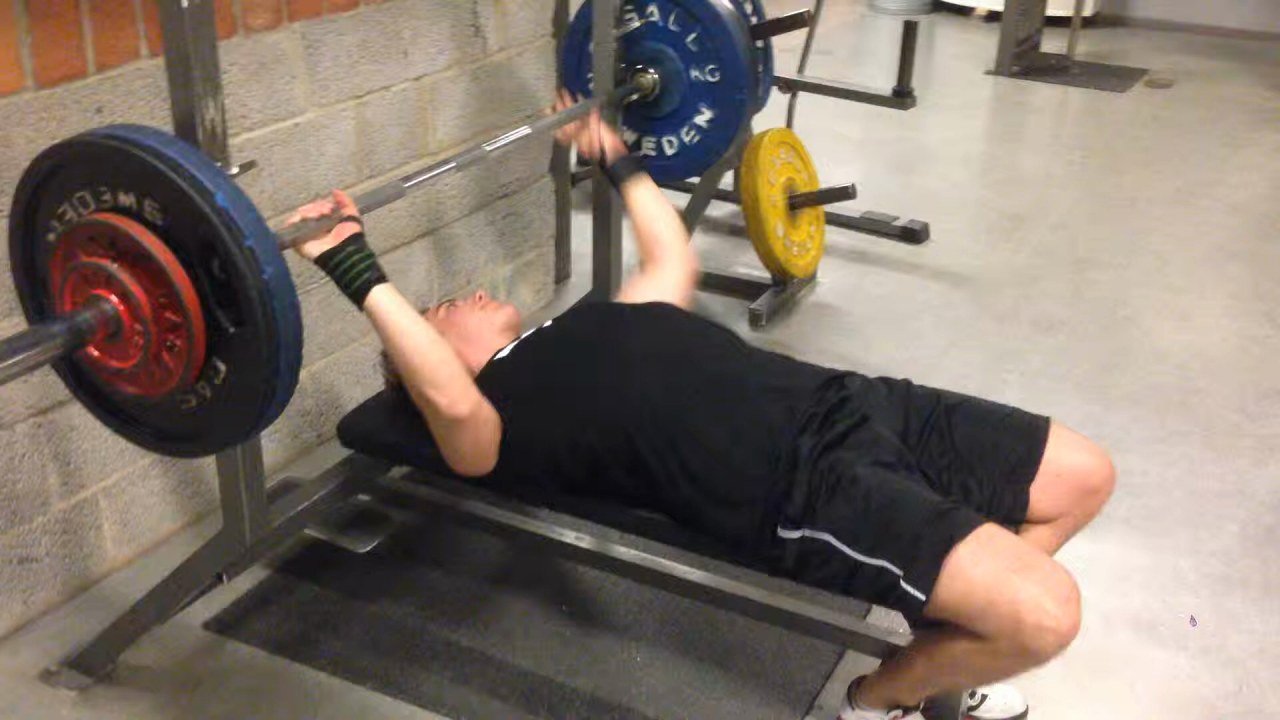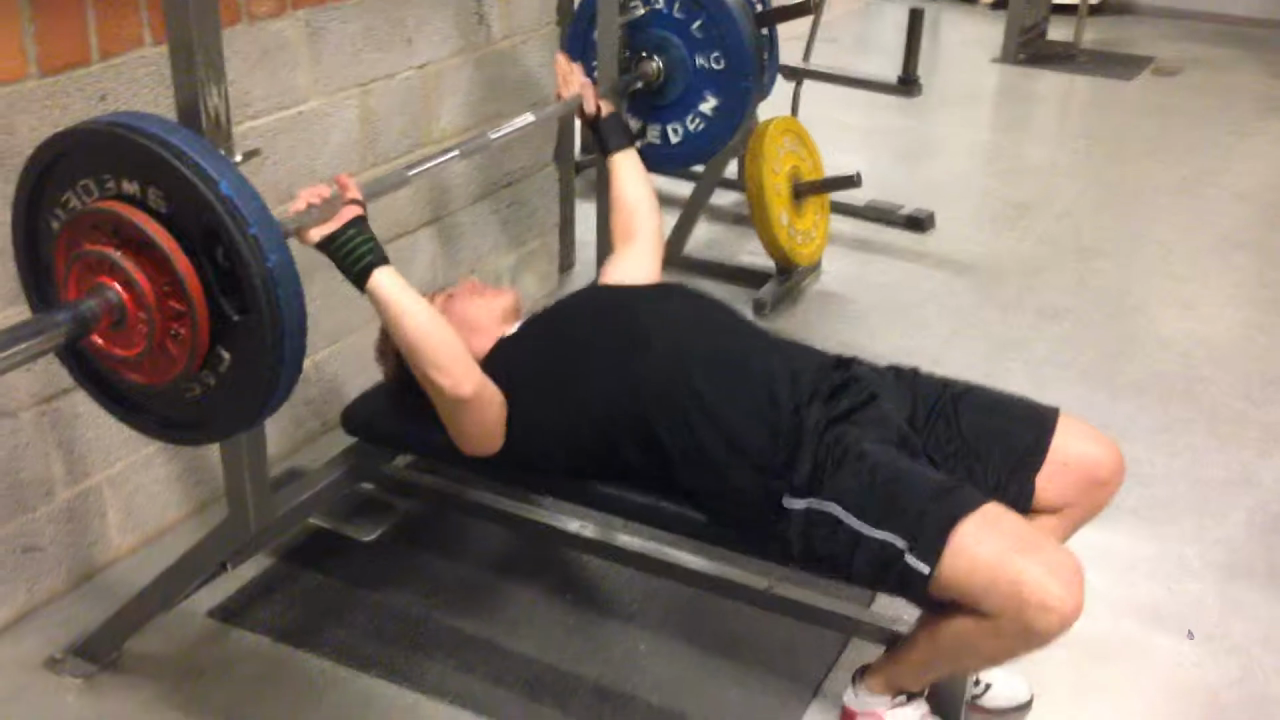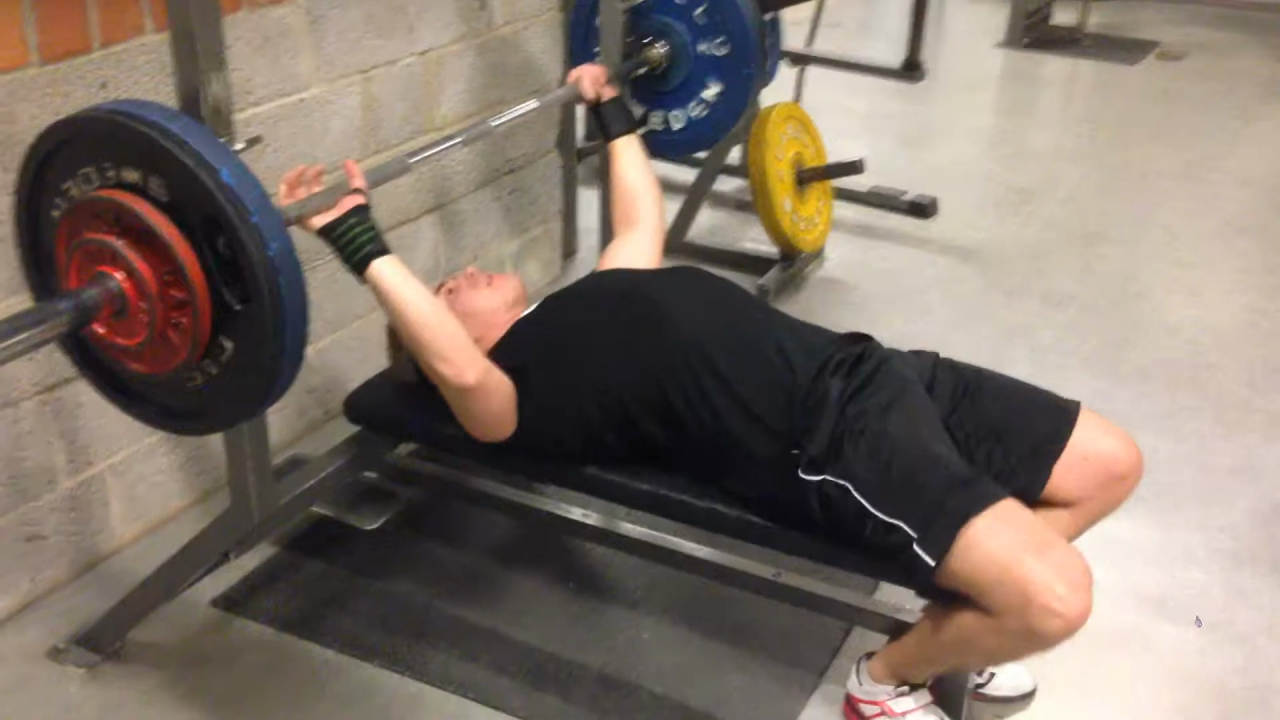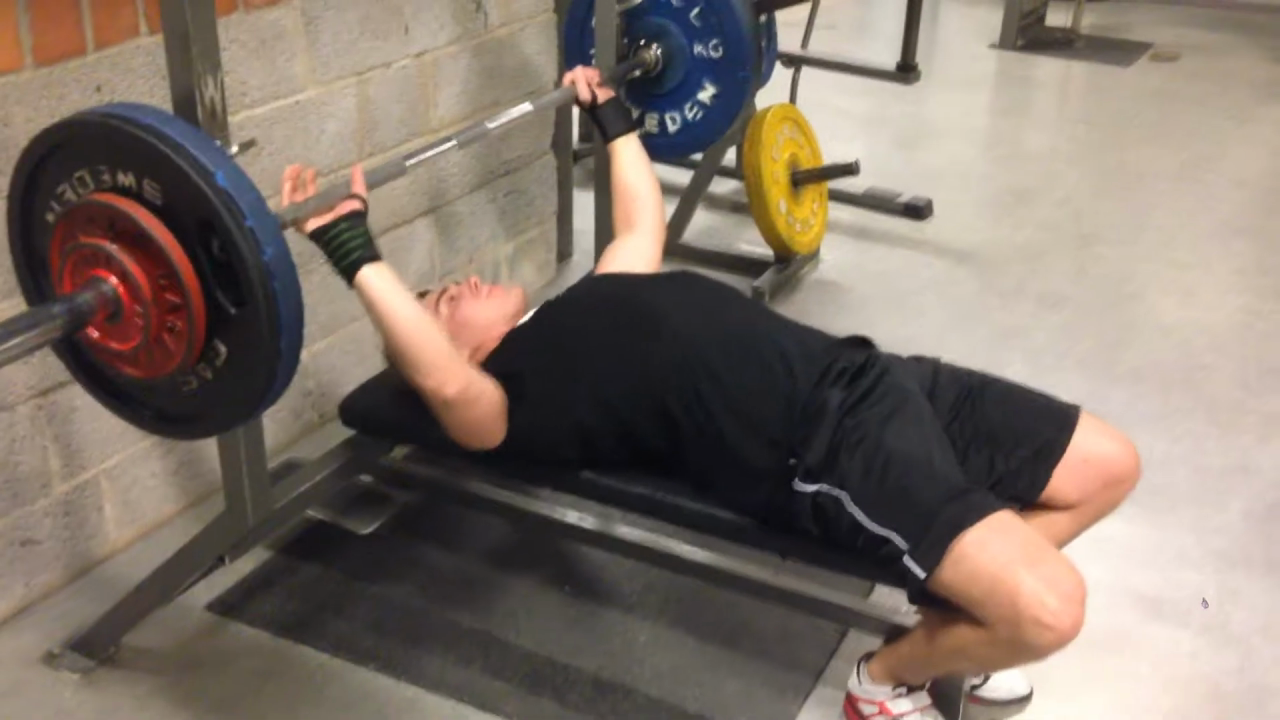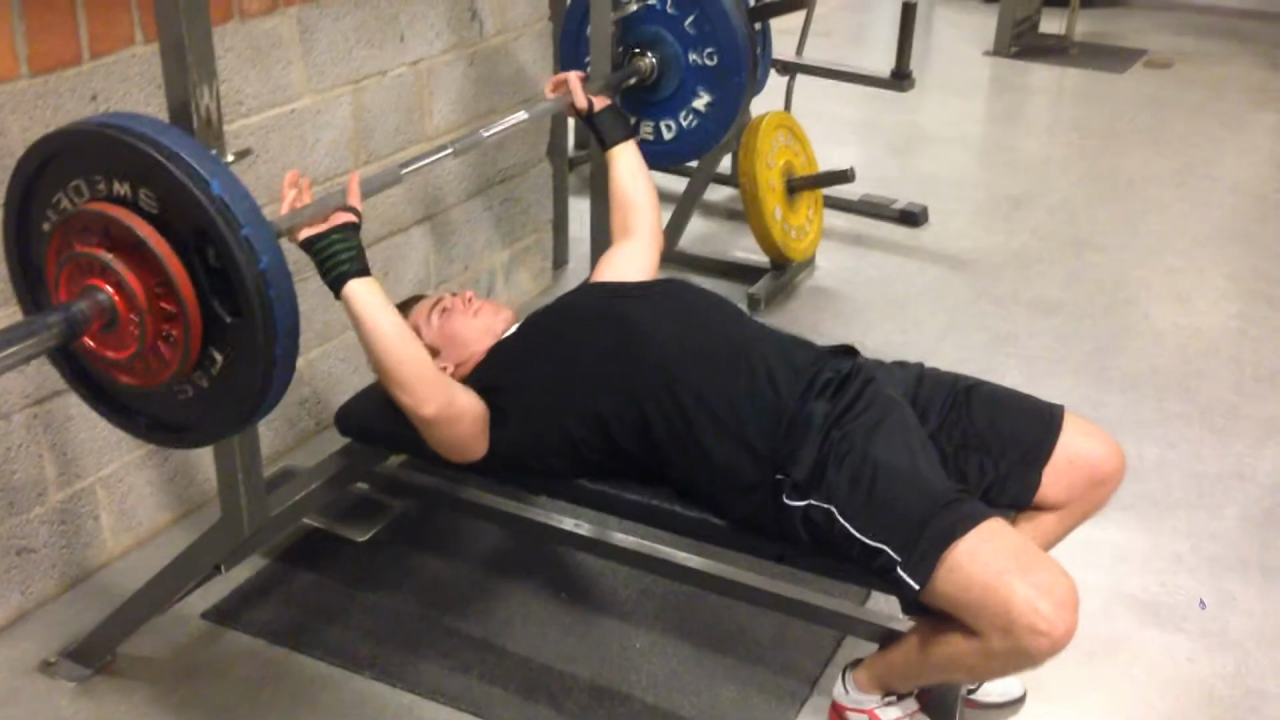
dt=0.2s
person 1, frame 1
left shoulder: (577, 329)
right shoulder: (494, 417)
left elbow: (674, 258)
right elbow: (451, 401)
left wrist: (620, 167)
right wrist: (358, 275)
left hip: (841, 407)
right hip: (801, 489)
left knee: (1084, 477)
right knee: (1042, 619)
left ankle: (945, 650)
person 1, frame 2
left shoulder: (580, 316)
right shoulder: (498, 412)
left elbow: (644, 238)
right elbow: (454, 382)
left wrist: (607, 127)
right wrist: (362, 260)
left hip: (849, 393)
right hip: (804, 465)
left knee: (1092, 471)
right knee: (1044, 598)
left ankle: (943, 629)
person 1, frame 3
left shoulder: (584, 304)
right shoulder: (513, 391)
left elbow: (642, 222)
right elbow: (458, 370)
left wrist: (611, 114)
right wrist: (362, 247)
left hip: (859, 372)
right hip: (823, 441)
left knee: (1111, 464)
right knee: (1052, 600)
left ankle: (949, 620)
person 1, frame 4
left shoulder: (583, 308)
right shoulder: (508, 396)
left elbow: (643, 225)
right elbow: (443, 383)
left wrist: (609, 113)
right wrist: (353, 252)
left hip: (858, 377)
right hip: (820, 450)
left knee: (1109, 466)
right knee: (1045, 613)
left ankle: (950, 617)
person 1, frame 5
left shoulder: (573, 317)
right shoulder: (496, 408)
left elbow: (640, 234)
right elbow: (426, 402)
left wrist: (605, 120)
right wrist: (342, 265)
left hip: (845, 384)
right hip: (808, 459)
left knee: (1094, 467)
right knee: (1038, 621)
left ankle: (948, 623)
